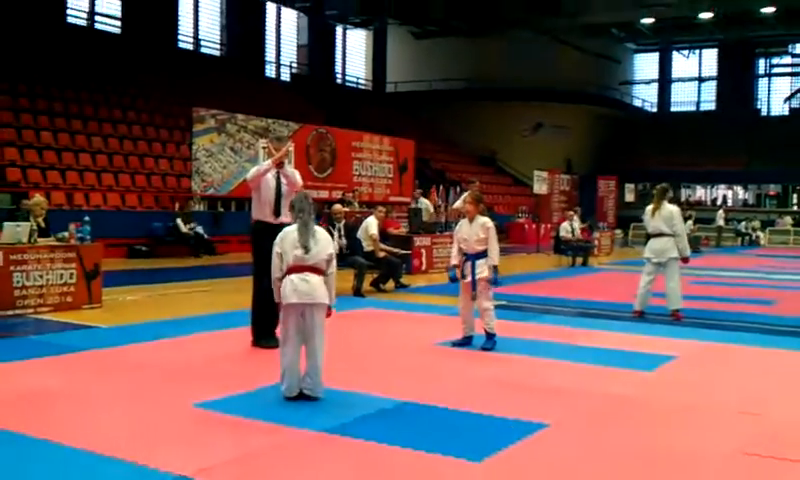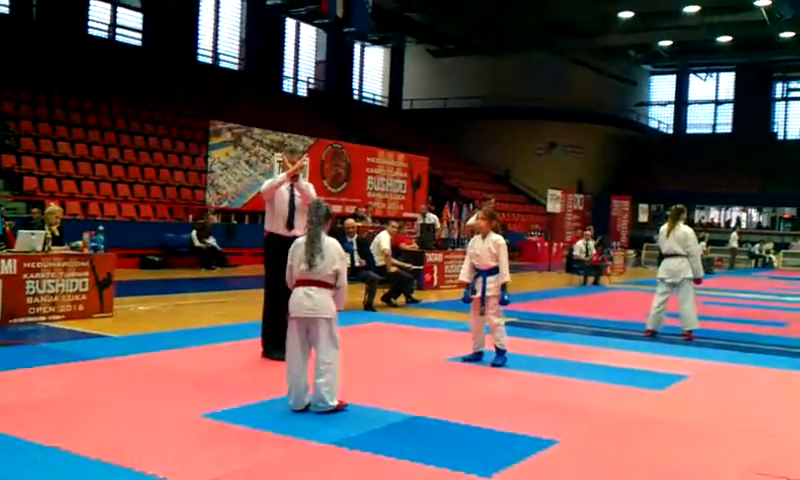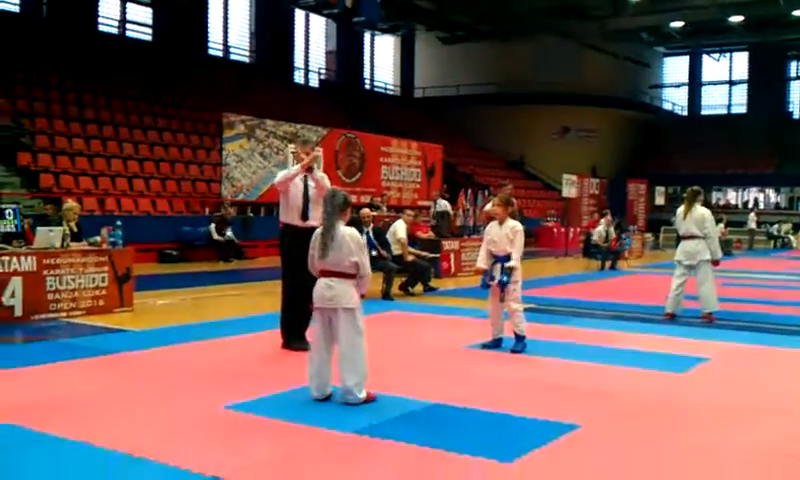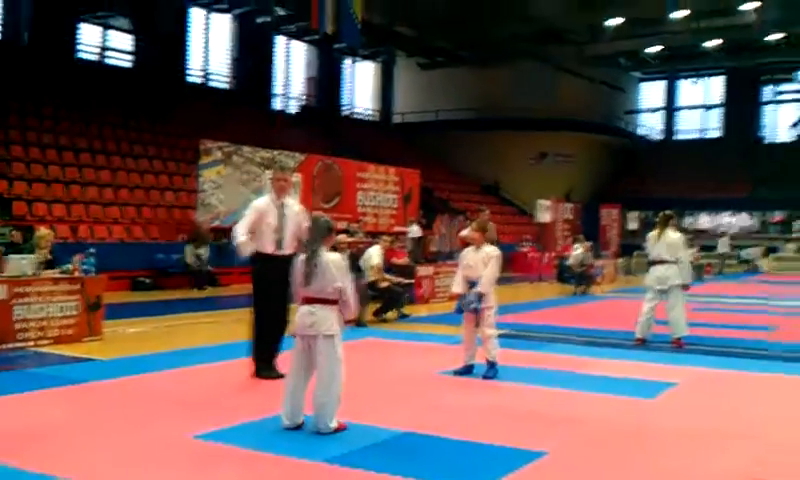
dt=0.2s
person 1, frame 1
left shoulder: (284, 234)
right shoulder: (322, 234)
left elbow: (276, 270)
right elbow: (331, 270)
left wrist: (278, 297)
right wrist: (330, 301)
left hip: (292, 287)
right hip: (316, 289)
left knee: (290, 342)
right knee: (315, 341)
left ankle: (290, 388)
right ankle: (312, 388)
person 1, frame 2
left shoulder: (297, 244)
right shoulder: (334, 245)
left elbow: (290, 279)
right elbow: (341, 281)
right wrist: (339, 305)
left hip: (299, 301)
right hip: (323, 302)
left knee: (297, 354)
right knee: (326, 352)
left ankle: (298, 400)
right ankle: (326, 400)
person 1, frame 3
left shoulder: (318, 234)
right shoulder: (352, 235)
left elbow: (313, 267)
right elbow: (363, 269)
right wrist: (362, 290)
left hip: (322, 291)
right hip: (345, 293)
left knee: (320, 344)
right knee: (351, 344)
left ankle: (320, 390)
right ankle: (354, 393)
person 1, frame 4
left shoulder: (301, 260)
right shoulder: (336, 260)
left elbow: (296, 292)
right elbow: (347, 294)
right wrist: (349, 315)
left hip: (304, 318)
right hip: (326, 319)
left knee: (299, 370)
right knee: (328, 373)
left ankle: (292, 417)
right ankle: (326, 421)
person 2, frame 1
left shoulder: (291, 173)
right shoulder: (261, 173)
left elbow: (297, 185)
right elbow: (250, 178)
left wrist: (282, 163)
right wrist: (273, 160)
left hip: (284, 231)
right hip: (263, 230)
right knee: (263, 281)
left ankle: (270, 330)
right ankle: (260, 333)
person 2, frame 2
left shoulder: (305, 187)
right shoulder: (275, 186)
left elbow: (310, 198)
right elbow: (264, 190)
left wrist: (296, 176)
right wrist: (288, 174)
right hip: (276, 243)
left knee: (291, 294)
right knee: (275, 294)
left ankle: (281, 343)
right ankle: (271, 345)
person 2, frame 3
left shoulder: (319, 178)
right shoulder: (287, 176)
right elbow: (279, 183)
left wrist: (312, 169)
right wrist: (301, 166)
left hip: (312, 235)
right hip: (292, 235)
left knee: (309, 286)
right knee: (292, 285)
left ankle: (299, 334)
right ankle: (290, 336)
person 2, frame 4
left shoulder: (295, 208)
right shoulder: (260, 205)
left elbow: (305, 233)
right elbow: (241, 230)
right wrist: (244, 244)
left hip: (284, 264)
right hip: (263, 263)
left knee: (280, 315)
right knee: (263, 314)
left ankle: (269, 361)
right ankle: (261, 365)
person 3, frame 1
left shoulder: (486, 223)
right shoulder: (461, 225)
left elbow: (493, 247)
right elbow: (456, 247)
left wrist: (494, 269)
right wrist: (455, 267)
left hip: (482, 265)
right hip: (466, 265)
left knee: (484, 302)
right knee: (465, 303)
left ankle: (490, 336)
right ankle: (467, 335)
person 3, frame 2
left shoulder: (498, 240)
right shoulder: (473, 241)
left elbow: (503, 265)
right elbow: (468, 263)
left wrist: (503, 288)
right wrist: (467, 285)
left hip: (492, 281)
right hip: (477, 281)
left knee: (495, 318)
right knee: (476, 318)
left ankle: (501, 352)
right ankle: (478, 351)
person 3, frame 3
left shoulder: (516, 227)
right shoulder: (490, 227)
left elbow: (517, 251)
right elbow: (485, 250)
left wrist: (508, 272)
right wrist: (484, 272)
left hip: (510, 269)
right hip: (495, 267)
left knee: (514, 304)
right knee: (495, 305)
left ankle: (520, 338)
right ankle: (496, 337)
person 3, frame 4
left shoulder: (492, 252)
right shoulder: (466, 253)
left elbow: (489, 276)
right elbow: (461, 275)
left wrist: (478, 296)
right wrist: (460, 297)
left hip: (484, 295)
right hip: (469, 294)
left knee: (487, 330)
right knee: (468, 331)
left ankle: (492, 365)
right ankle: (468, 364)
person 4, frame 1
left shoulder: (648, 209)
right shoulder: (673, 210)
right elbow: (679, 232)
right wrist: (685, 252)
left hip: (653, 245)
right hip: (669, 245)
left knee: (647, 278)
right knee: (672, 279)
left ankle: (638, 308)
right ankle: (674, 310)
person 4, frame 2
left shoulder: (663, 229)
right shoulder: (687, 231)
right elbow: (693, 253)
right wrist: (698, 273)
left hip: (667, 265)
right hip: (683, 266)
left knee: (660, 298)
right knee: (686, 300)
left ankle: (651, 328)
right ankle: (688, 330)
person 4, frame 3
left shoulder: (680, 211)
right shoulder: (704, 212)
right elbow: (711, 235)
right wrist: (715, 255)
left hip: (684, 247)
right hip: (700, 248)
left knee: (678, 280)
right knee: (705, 281)
left ankle: (670, 310)
right ankle: (707, 312)
person 4, frame 4
left shoulder: (652, 235)
right shoulder: (676, 237)
right elbow: (682, 259)
right wrist: (686, 279)
left hip: (656, 272)
right hip: (671, 273)
left knee: (649, 304)
right knee: (675, 306)
left ankle: (641, 335)
right ankle: (677, 337)
